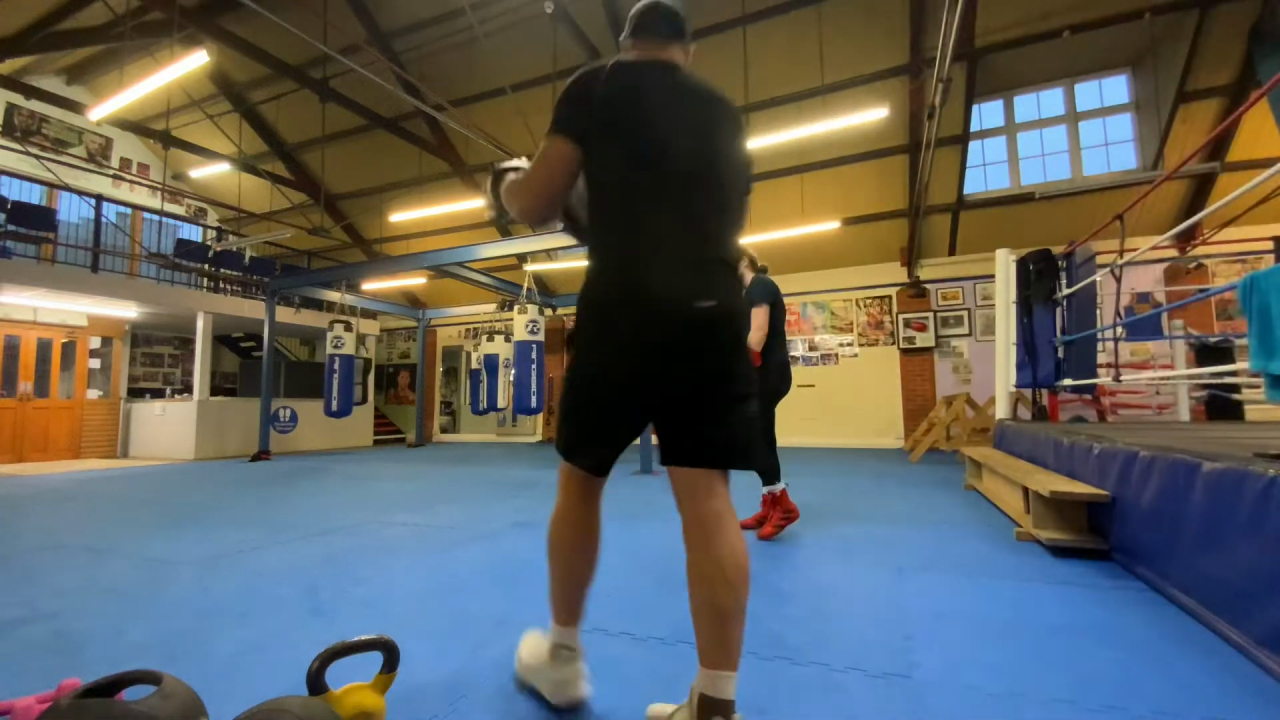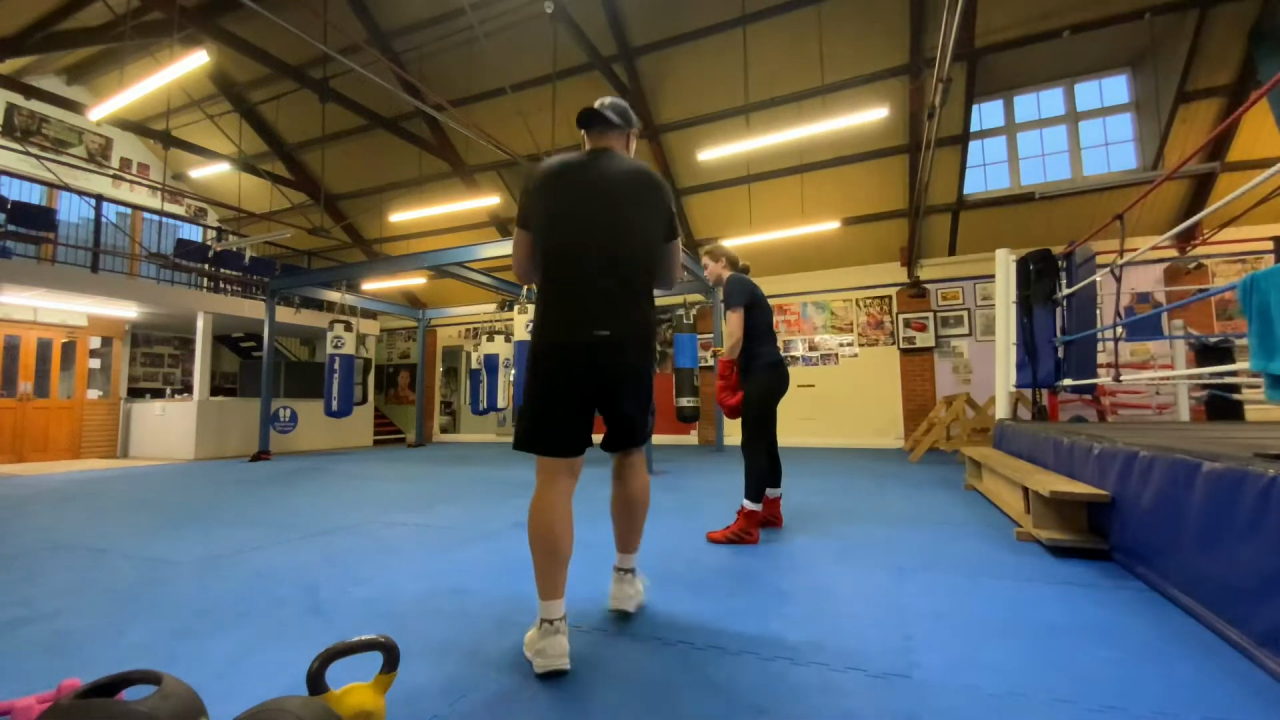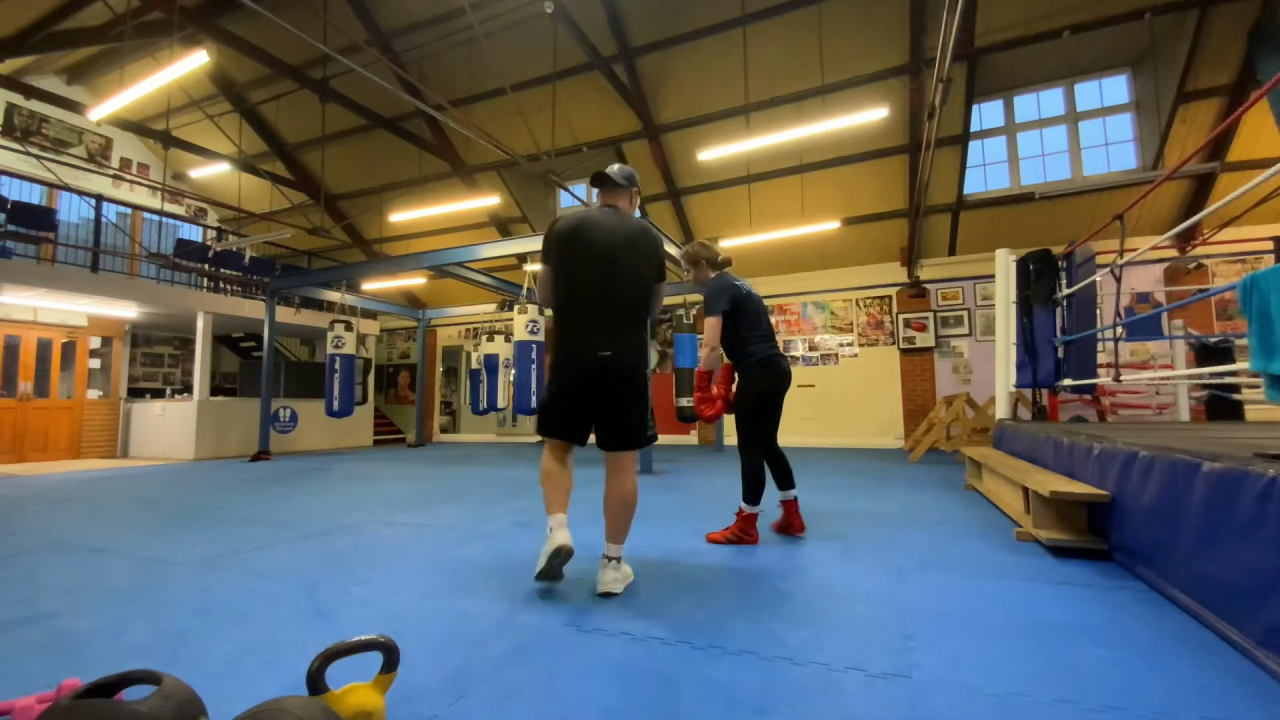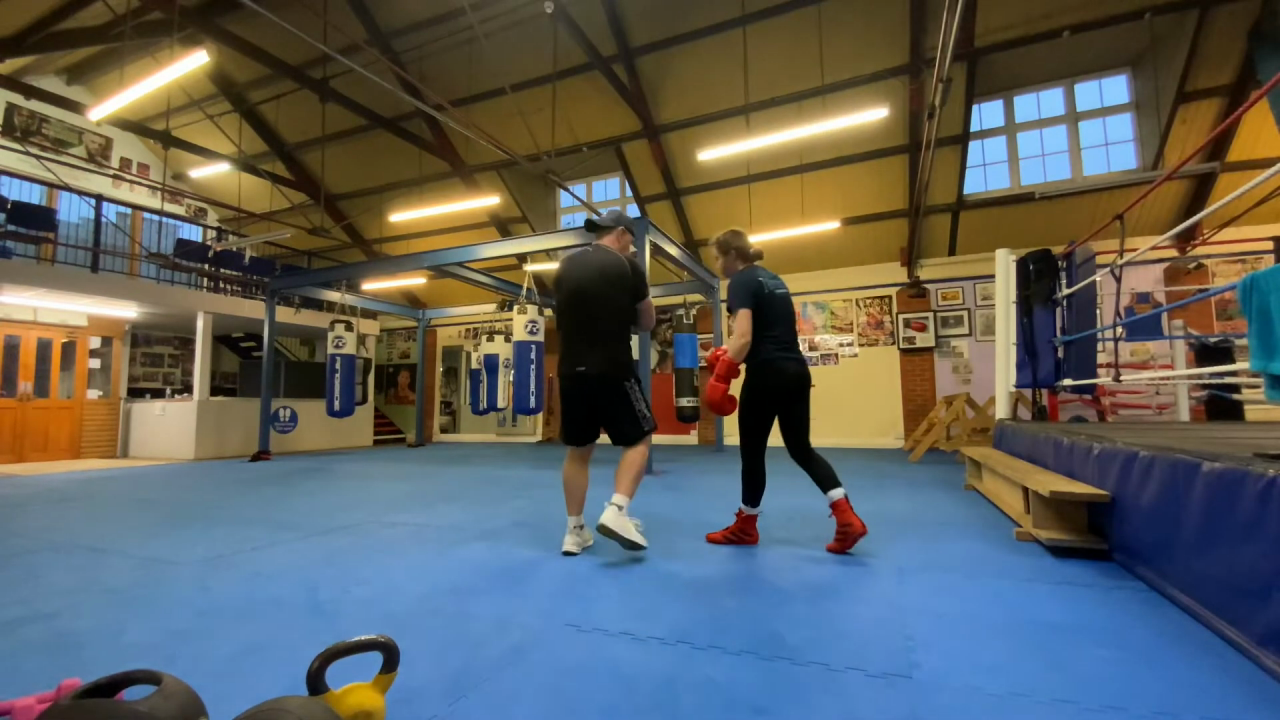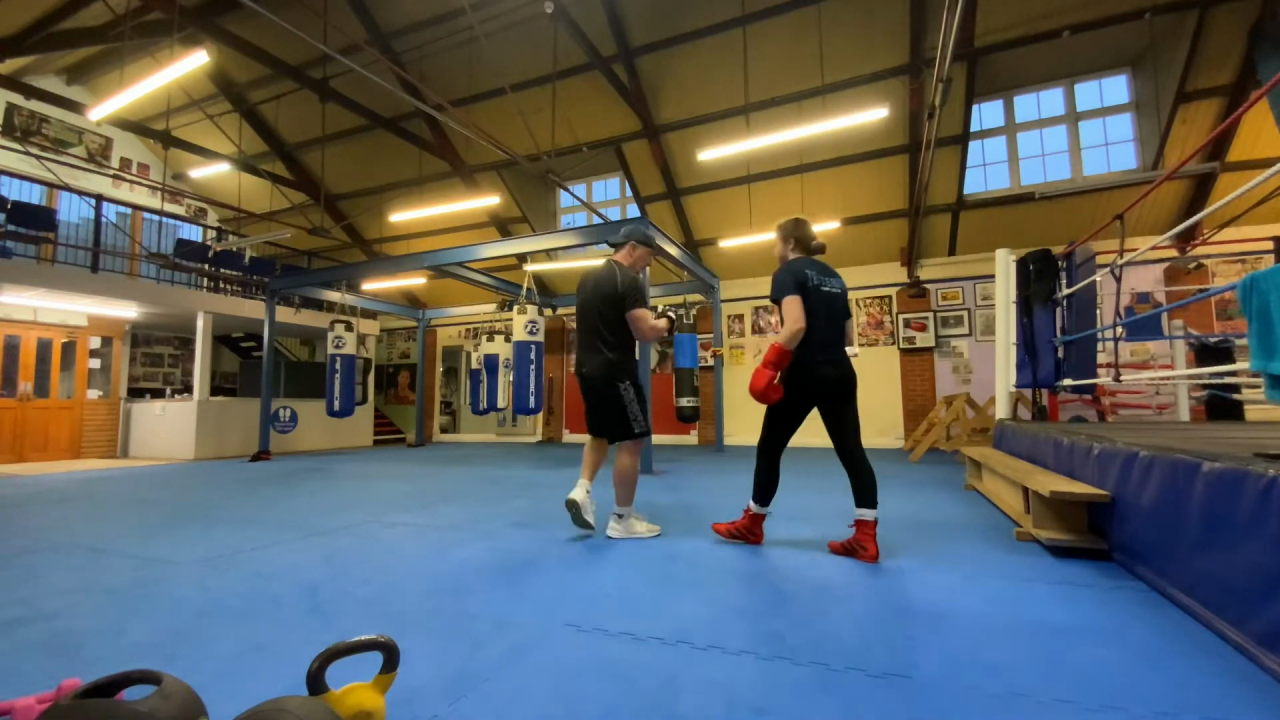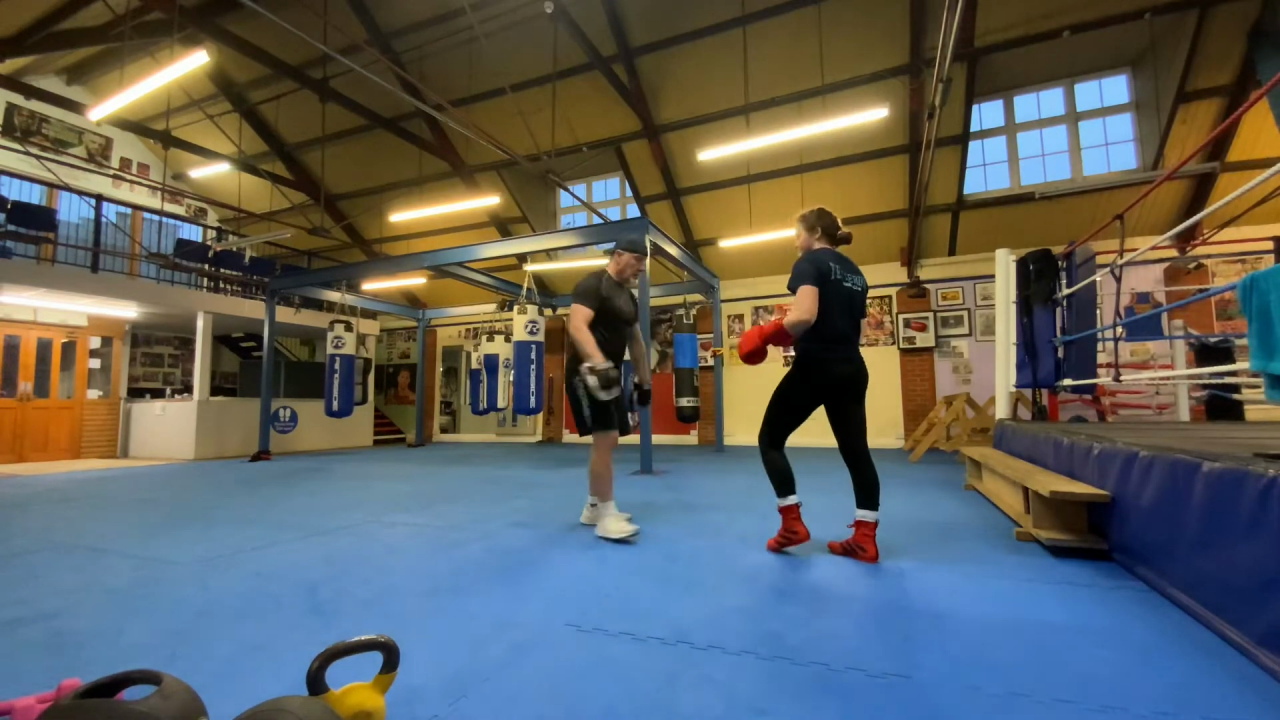
dt=0.4s
person 1, frame 1
left shoulder: (597, 88)
right shoulder: (723, 115)
left elbow: (534, 206)
left wrist: (507, 189)
left hip: (625, 310)
right hip: (717, 314)
left knee: (581, 481)
right knee: (705, 496)
left ankle: (562, 656)
person 1, frame 2
left shoulder: (546, 177)
right shoulder: (651, 185)
left elbow: (522, 269)
right elbow: (670, 274)
left hip: (559, 340)
right hip: (629, 342)
left knee: (554, 474)
right knee: (629, 456)
left ankle: (552, 625)
right ankle: (624, 579)
person 1, frame 3
left shoulder: (563, 227)
right shoulder: (648, 238)
left elbow: (546, 295)
left hip: (572, 356)
right hip: (627, 359)
left knee: (557, 447)
right knee: (622, 460)
left ankle: (556, 534)
right ankle: (612, 564)
person 1, frame 4
left shoulder: (565, 267)
right shoulder: (628, 267)
right elbow: (646, 323)
left hip: (572, 370)
right hip: (612, 369)
left knee: (578, 449)
right knee: (638, 440)
left ankle: (575, 529)
right ankle: (616, 511)
person 1, frame 5
left shoulder: (591, 278)
right shoulder: (629, 281)
right elbow: (644, 332)
left wrist: (650, 322)
right wrist: (665, 324)
left hip: (590, 369)
right hip: (615, 372)
left knee: (601, 437)
right knee: (630, 442)
left ankle: (581, 492)
right ankle: (622, 519)
person 1, frame 6
left shoulder: (628, 295)
right shoulder: (593, 284)
left elbow: (635, 339)
right elbow: (577, 325)
left wrist: (644, 377)
right wrist: (598, 363)
left hip: (610, 376)
right hip: (591, 375)
left knee: (608, 440)
right knee: (606, 437)
left ankle: (595, 507)
right ankle: (607, 514)
person 2, frame 1
left shoulder: (759, 285)
right shoulder: (756, 289)
left elbow: (759, 331)
left hip: (769, 372)
right hip: (769, 372)
right knee: (762, 438)
left ankle: (782, 503)
right ankle: (770, 508)
person 2, frame 2
left shoulder: (735, 285)
right shoulder: (743, 287)
left elbow: (734, 338)
left wrist: (723, 379)
right wrist: (737, 383)
left hip: (763, 374)
right hip: (769, 373)
left knee: (753, 445)
right knee: (766, 442)
left ankle: (747, 525)
right ankle: (771, 511)
person 2, frame 3
left shoulder: (715, 288)
right shoulder: (734, 284)
left elbow: (711, 346)
left wrist: (702, 389)
right wrist: (725, 384)
left hip: (759, 373)
right hip: (776, 369)
left knee: (750, 448)
right knee: (767, 444)
left ankle: (746, 526)
right ankle: (792, 516)
person 2, frame 4
left shoulder: (741, 282)
right shoulder: (772, 279)
left elbow: (743, 338)
left wrist: (719, 379)
right wrist: (727, 355)
left hip: (767, 374)
right hip: (796, 371)
left knee: (752, 451)
right knee: (800, 447)
left ankle: (745, 527)
right ankle: (847, 518)
person 2, frame 5
left shoulder: (788, 273)
right shoulder: (834, 276)
left elbow: (796, 326)
right elbow: (849, 336)
left wrist: (769, 366)
left hip: (805, 374)
right hip: (840, 373)
left knee: (769, 448)
right knee: (851, 451)
left ankle: (751, 525)
right ankle: (866, 538)
person 2, frame 6
left shoulder: (810, 262)
right shoulder: (855, 272)
left elbow: (804, 316)
right elbow: (856, 328)
left wrist: (764, 334)
left hip: (814, 368)
right hip: (852, 370)
left knee: (770, 439)
right knee: (856, 450)
left ankle: (792, 523)
right ankle: (865, 539)
